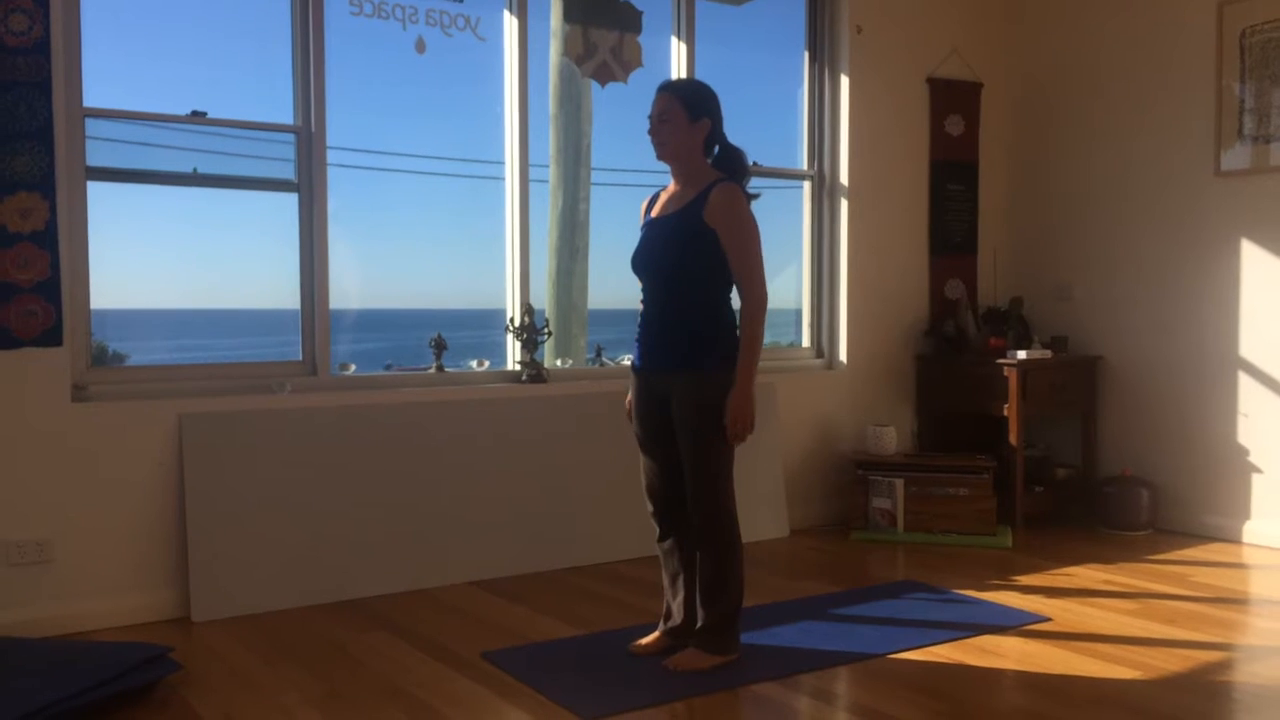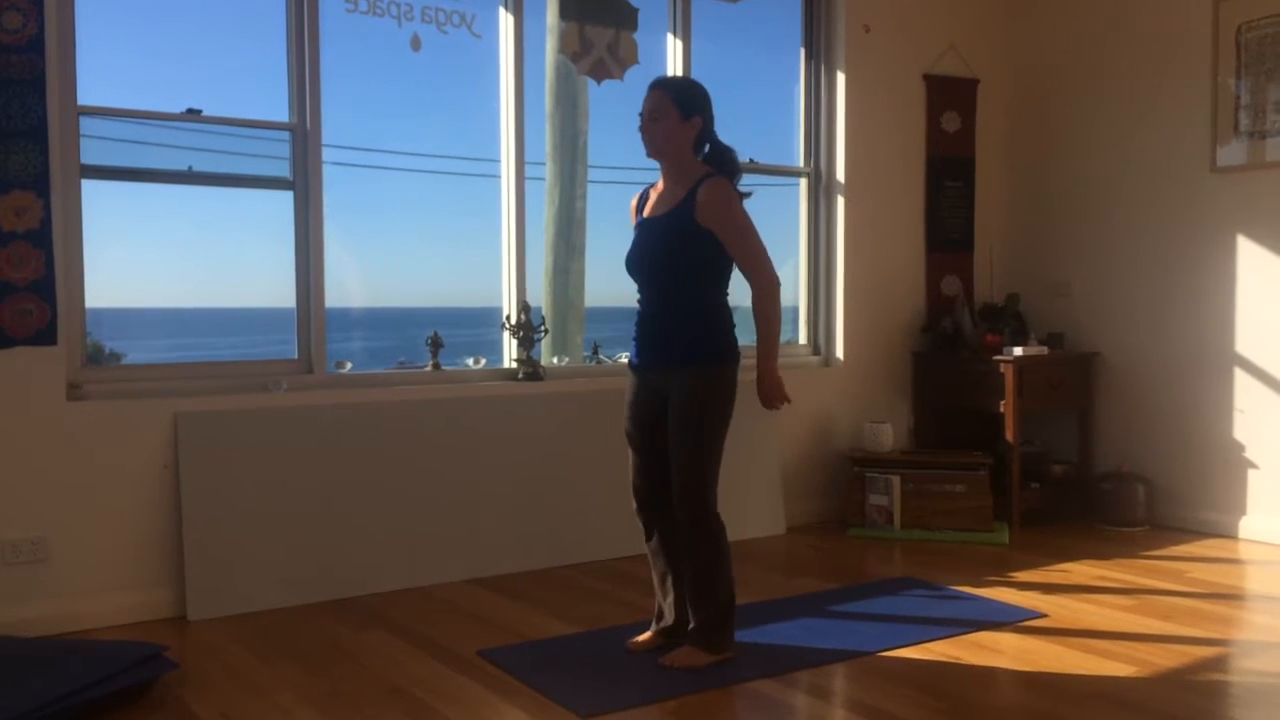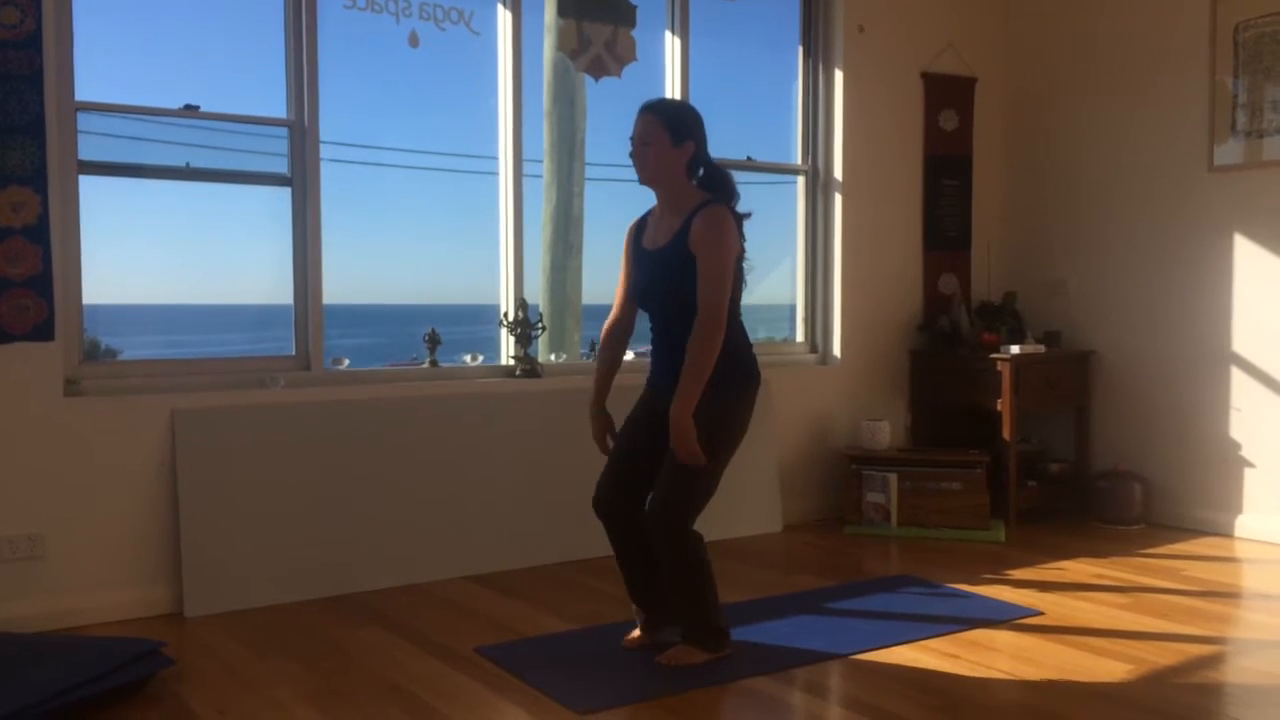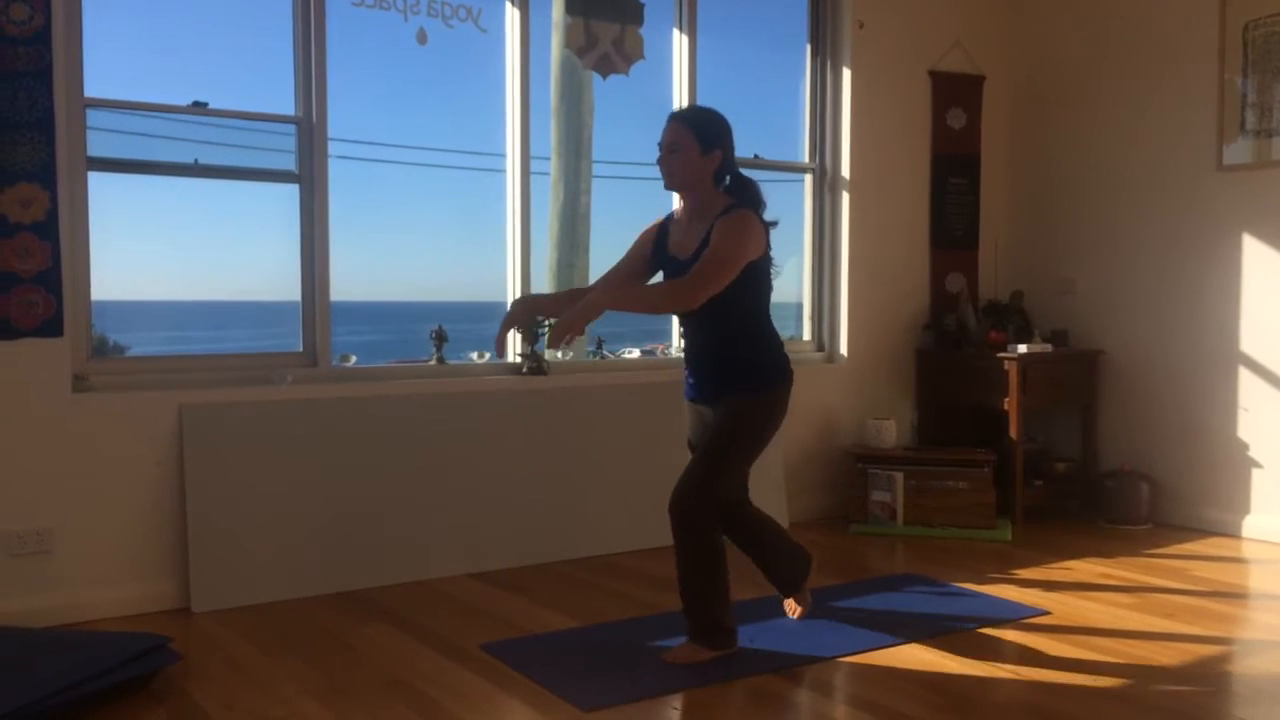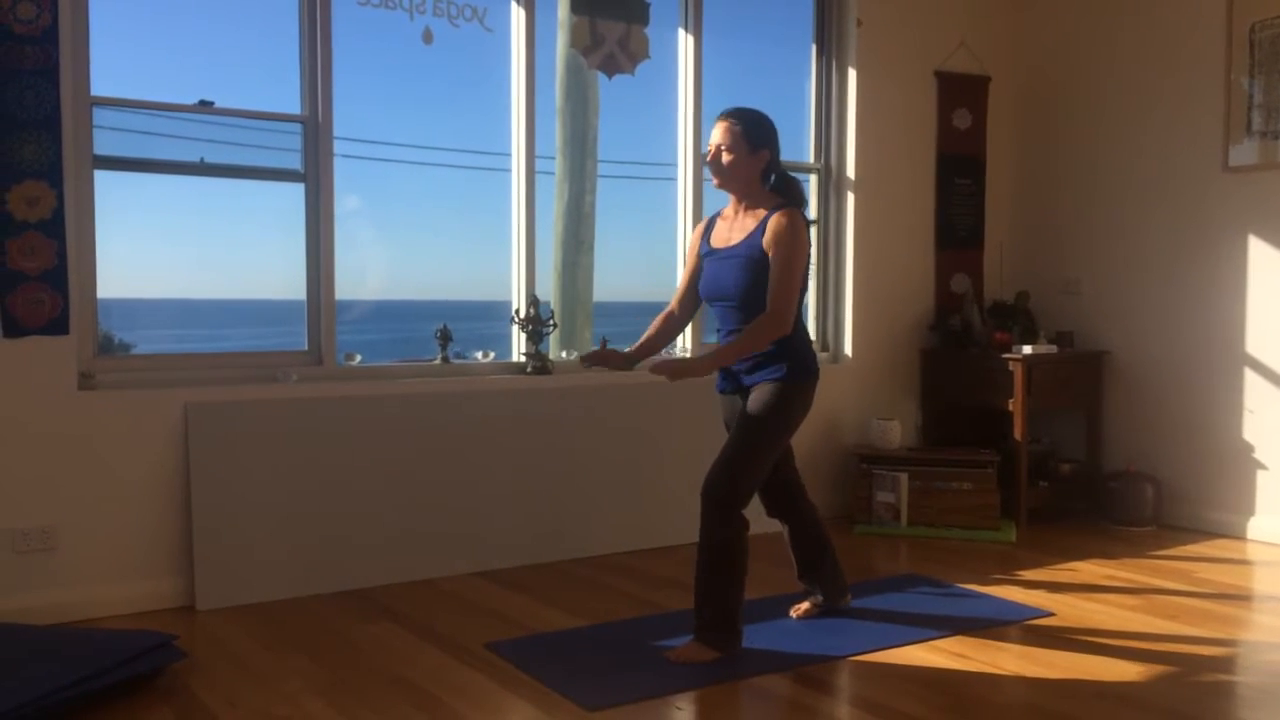
dt=1s
person 1, frame 1
left shoulder: (724, 200)
right shoulder: (654, 204)
left elbow: (754, 297)
left wrist: (743, 386)
right wrist: (635, 379)
left hip: (705, 373)
right hip: (653, 373)
left knee: (709, 504)
right knee: (666, 505)
left ankle: (718, 636)
right ankle: (679, 623)
person 1, frame 2
left shoulder: (713, 195)
right shoulder: (643, 202)
left elbow: (765, 281)
left wrist: (767, 368)
left hip: (702, 368)
right hip: (648, 368)
left knee: (692, 501)
right knee: (651, 500)
left ankle: (712, 634)
right ankle: (672, 621)
person 1, frame 3
left shoulder: (714, 221)
right shoulder: (640, 231)
left elbow: (712, 322)
right elbow: (620, 321)
left wrist: (684, 412)
right wrist: (598, 400)
left hip: (721, 389)
right hip: (663, 386)
left knee: (668, 514)
right knee: (612, 499)
left ankle: (706, 634)
right ankle: (657, 614)
person 1, frame 4
left shoulder: (740, 225)
right shoulder: (662, 233)
left elbow: (689, 295)
right elbow: (598, 292)
left wrist: (602, 300)
right wrist: (537, 303)
left hip: (756, 388)
right hip: (704, 392)
left knee: (690, 505)
right knee: (726, 505)
left ankle: (711, 635)
right ankle: (796, 573)
person 1, frame 5
left shoulder: (784, 223)
right shoulder: (706, 230)
left elbow: (778, 319)
right elbow: (678, 310)
left wrist: (703, 364)
right wrist: (633, 356)
left hip: (782, 378)
right hip: (736, 382)
left knee: (721, 492)
right knee: (780, 489)
left ankle: (717, 632)
right ankle: (828, 586)
